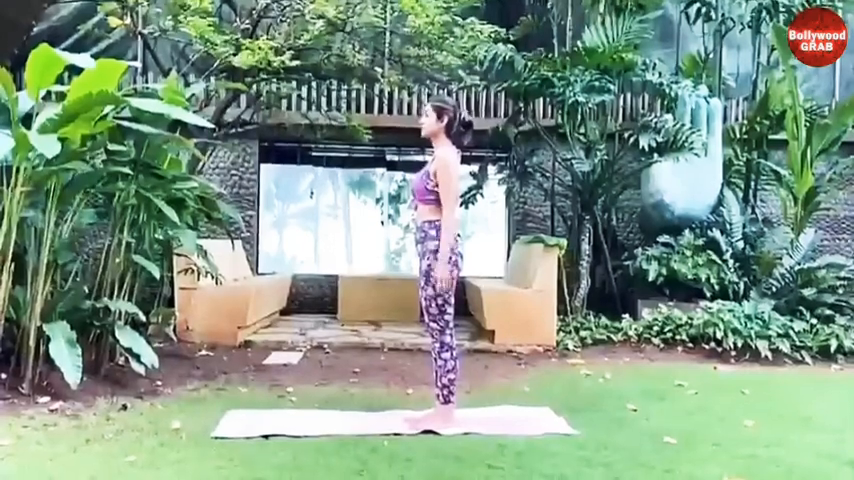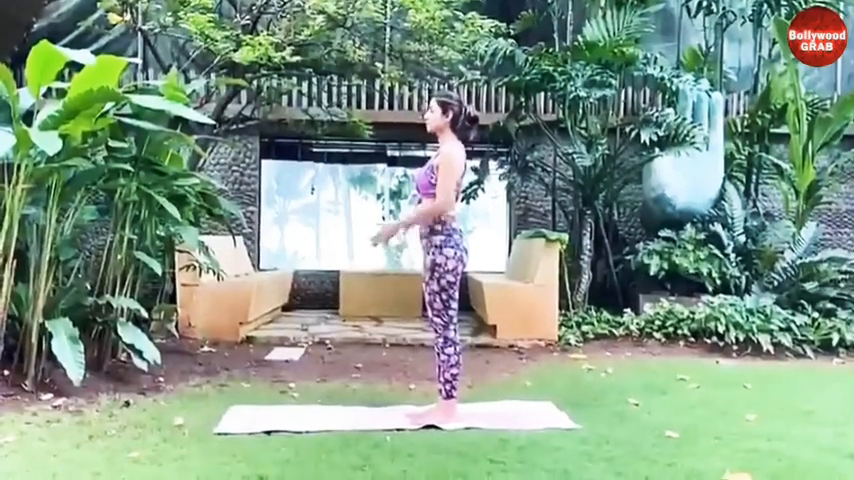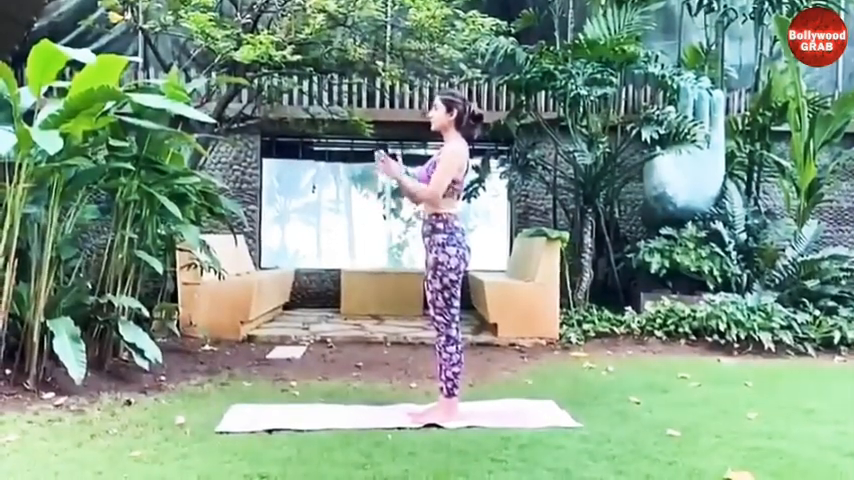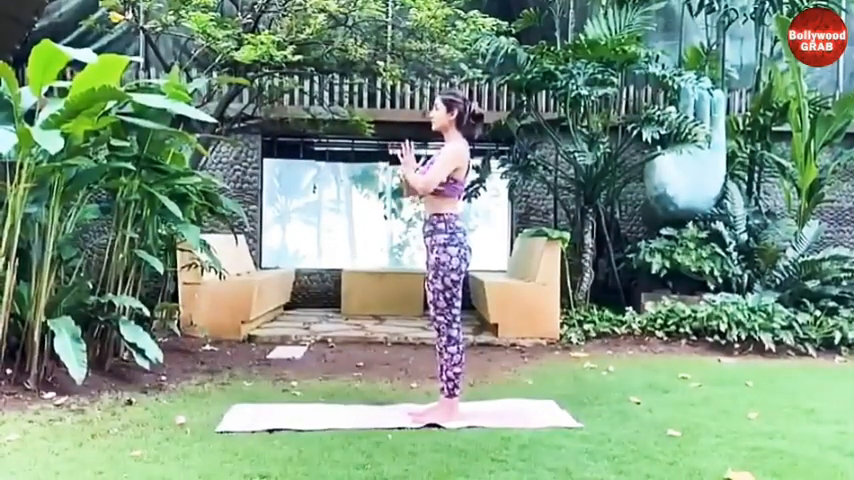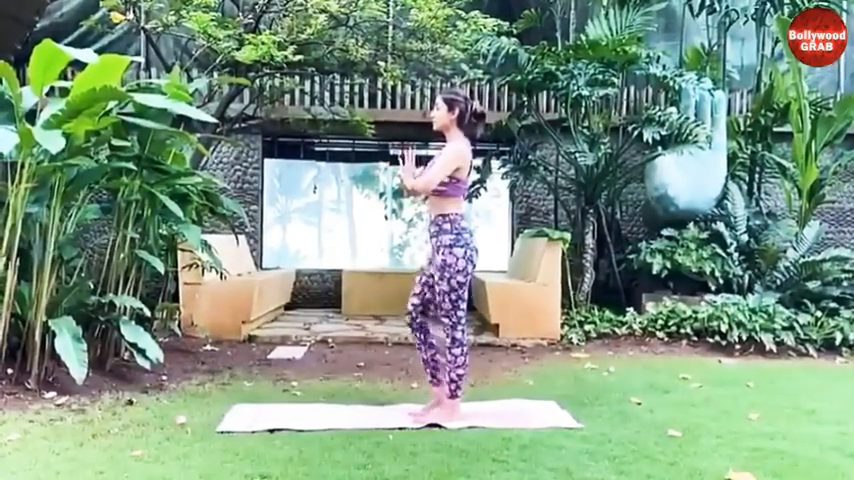
dt=0.7s
person 1, frame 1
left shoulder: (446, 157)
right shoulder: (438, 156)
left elbow: (450, 212)
left wrist: (443, 259)
left hip: (437, 247)
right hip: (429, 245)
left knee: (441, 330)
right knee: (437, 329)
left ankle: (445, 412)
right ankle: (442, 407)
person 1, frame 2
left shoulder: (451, 151)
right shoulder: (444, 152)
left elbow: (441, 205)
left wrist: (397, 225)
right wrist: (400, 226)
left hip: (444, 241)
right hip: (437, 241)
left knee: (445, 325)
right knee: (440, 325)
left ankle: (447, 407)
right ankle: (445, 402)
person 1, frame 3
left shoulder: (455, 148)
right shoulder: (447, 150)
left elbow: (432, 194)
right elbow: (420, 197)
left wrist: (400, 175)
right wrist: (399, 176)
left hip: (446, 238)
right hip: (438, 237)
left knee: (446, 322)
right knee: (442, 322)
left ankle: (449, 405)
right ankle: (446, 400)
person 1, frame 4
left shoulder: (456, 148)
right shoulder: (447, 149)
left elbow: (424, 185)
right elbow: (413, 191)
left wrist: (410, 169)
right wrist: (408, 169)
left hip: (447, 238)
right hip: (438, 237)
left knee: (448, 322)
right knee: (441, 321)
left ankle: (450, 405)
right ankle: (446, 400)
person 1, frame 5
left shoulder: (458, 148)
right shoulder: (450, 149)
left elbow: (423, 185)
right elbow: (418, 187)
left wrist: (409, 177)
right wrist: (410, 177)
left hip: (453, 240)
right hip: (442, 239)
left knee: (453, 322)
right knee: (416, 313)
left ankle: (451, 405)
right ankle: (440, 391)
